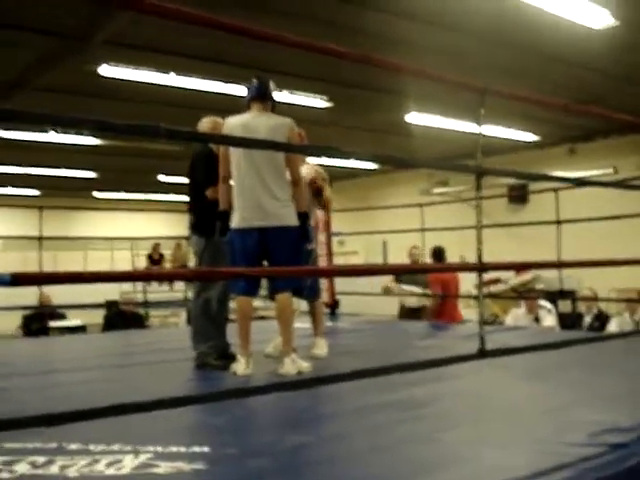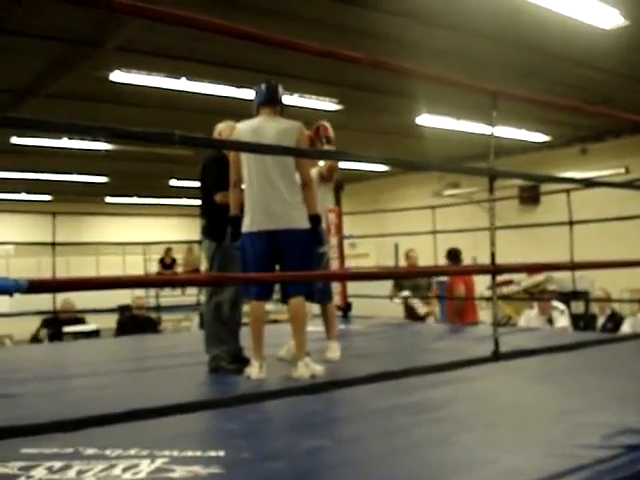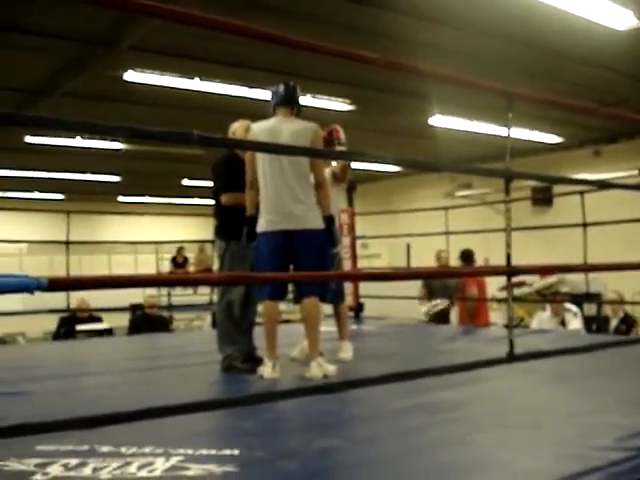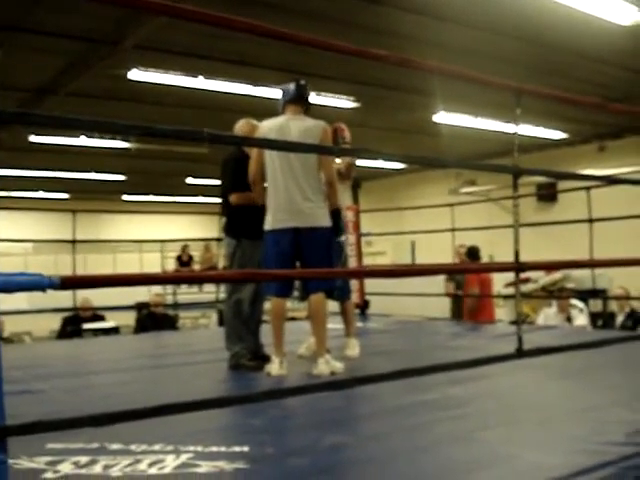
dt=0.5s
person 1, frame 1
left shoulder: (230, 126)
right shoulder: (286, 126)
left elbow: (224, 178)
right elbow: (296, 178)
left wrist: (223, 213)
right wrist: (303, 216)
left hip: (244, 219)
right hip: (281, 218)
left knee: (244, 289)
right knee: (283, 288)
left ankle: (243, 358)
right ankle: (288, 357)
person 1, frame 2
left shoulder: (239, 131)
right shoulder: (295, 130)
left elbow: (235, 183)
right elbow: (306, 180)
left wrist: (234, 219)
right wrist: (315, 219)
left hip: (255, 223)
right hip: (292, 222)
left knee: (257, 294)
right knee: (296, 291)
left ankle: (258, 362)
right ankle: (302, 360)
person 1, frame 3
left shoulder: (255, 131)
right shoulder: (311, 130)
left elbow: (251, 183)
right elbow: (320, 181)
left wrist: (250, 219)
right wrist: (329, 220)
left hip: (270, 223)
right hip: (307, 221)
left knee: (270, 294)
right knee: (309, 291)
left ankle: (270, 362)
right ankle: (314, 360)
person 1, frame 4
left shoulder: (264, 128)
right shoulder: (320, 129)
left elbow: (254, 177)
right elbow: (330, 178)
right wrist: (335, 211)
left hip: (277, 220)
right hip: (314, 218)
left knee: (278, 290)
right knee: (316, 288)
left ankle: (278, 358)
right ankle: (322, 357)
person 2, frame 1
left shoulder: (212, 157)
right shoulder: (205, 155)
right elbow: (212, 191)
left hip: (216, 230)
right hip: (208, 232)
left knee: (220, 291)
right knee: (208, 291)
left ankle: (218, 347)
right ankle: (205, 351)
person 2, frame 2
left shoulder: (228, 163)
right shoulder: (215, 160)
right elbow: (221, 195)
left hip: (232, 235)
right hip: (220, 236)
left knee: (233, 296)
right knee: (220, 296)
left ankle: (232, 351)
right ankle: (218, 356)
person 2, frame 3
left shoulder: (249, 165)
right shoulder: (226, 161)
right elbow: (227, 197)
left hip: (249, 236)
right hip: (232, 237)
left knee: (249, 297)
right knee: (232, 296)
left ankle: (246, 350)
right ankle: (231, 355)
person 2, frame 4
left shoulder: (248, 161)
right shoulder: (235, 159)
right elbow: (236, 197)
left hip: (254, 234)
right hip: (241, 235)
left knee: (255, 294)
right knee: (240, 294)
left ankle: (252, 348)
right ankle: (239, 353)
person 3, frame 1
left shoulder: (314, 171)
left elbow: (326, 204)
left wrist: (319, 190)
left knee: (311, 291)
left ankle: (319, 338)
right ankle: (283, 338)
person 3, frame 2
left shoulder: (322, 173)
left elbow: (332, 165)
left wrist: (328, 141)
left knee: (323, 294)
left ankle: (332, 341)
right ankle: (296, 341)
person 3, frame 3
left shoulder: (335, 173)
left elbow: (344, 163)
left wrist: (339, 143)
left knee: (336, 294)
left ankle: (345, 341)
right ankle: (309, 341)
person 3, frame 4
left shoulder: (340, 171)
left elbow: (349, 162)
left wrist: (344, 142)
left hip: (333, 239)
left knee: (342, 291)
left ankle: (351, 338)
right ankle: (315, 338)
